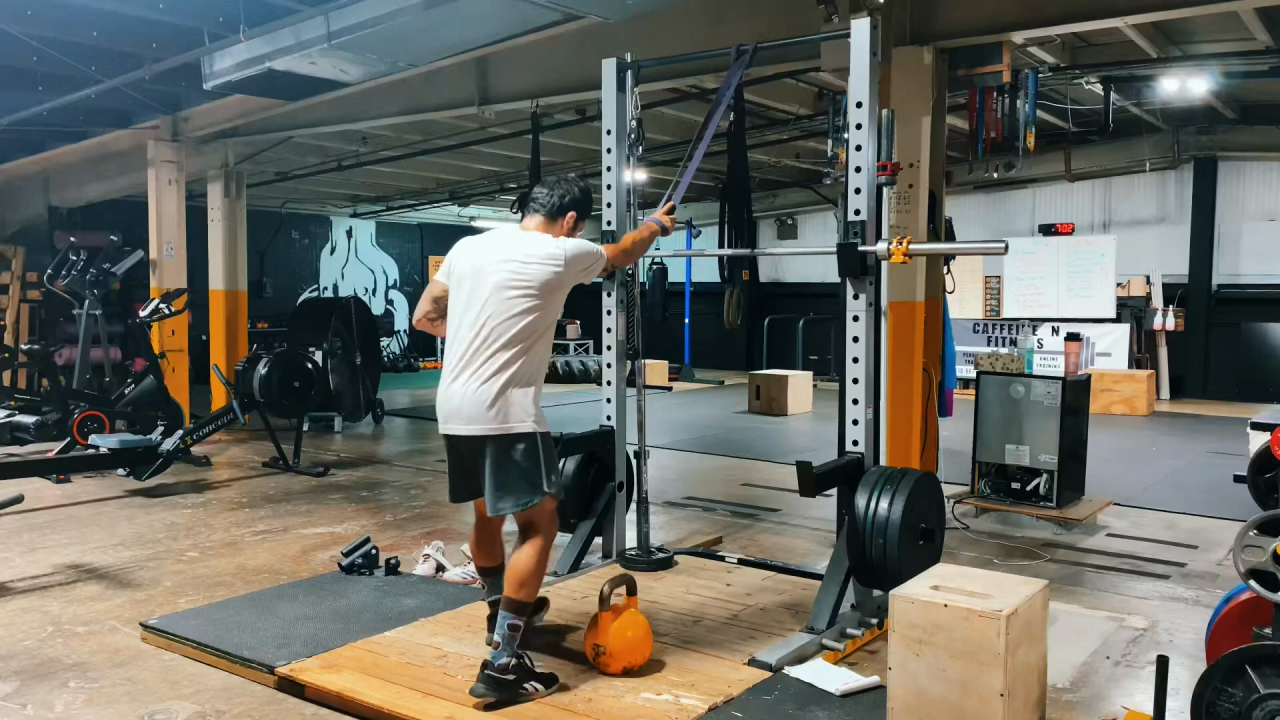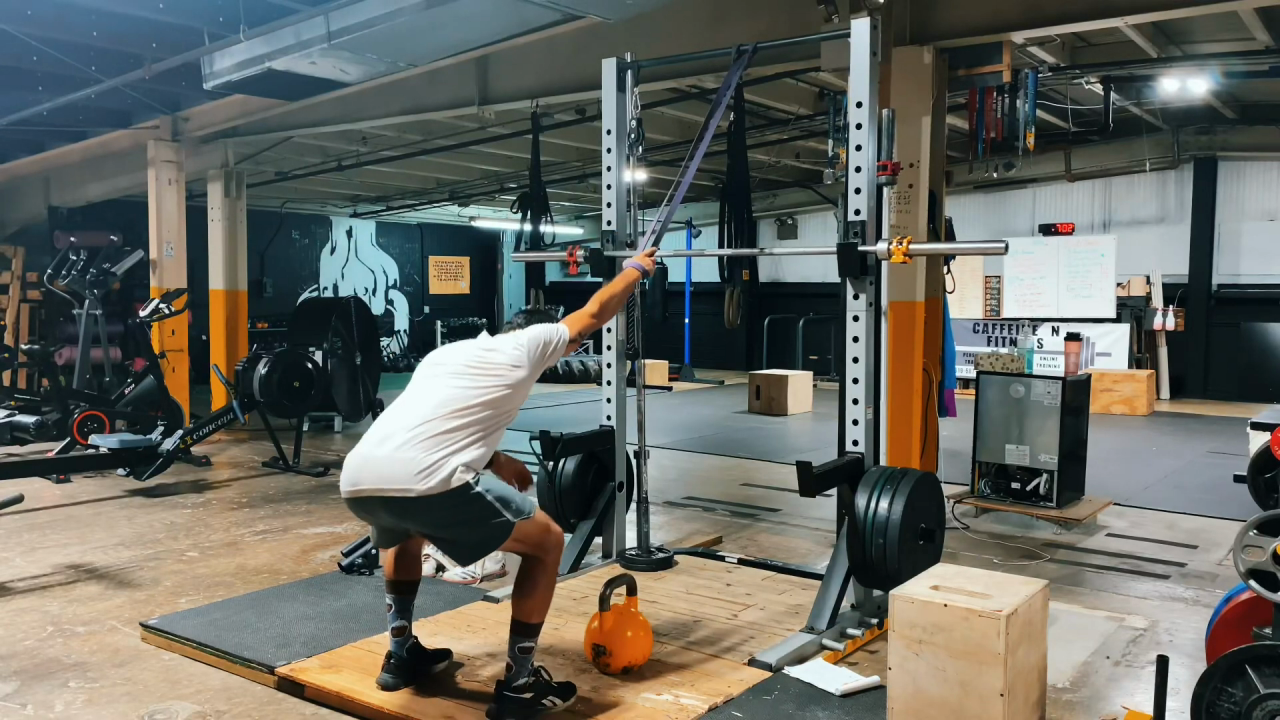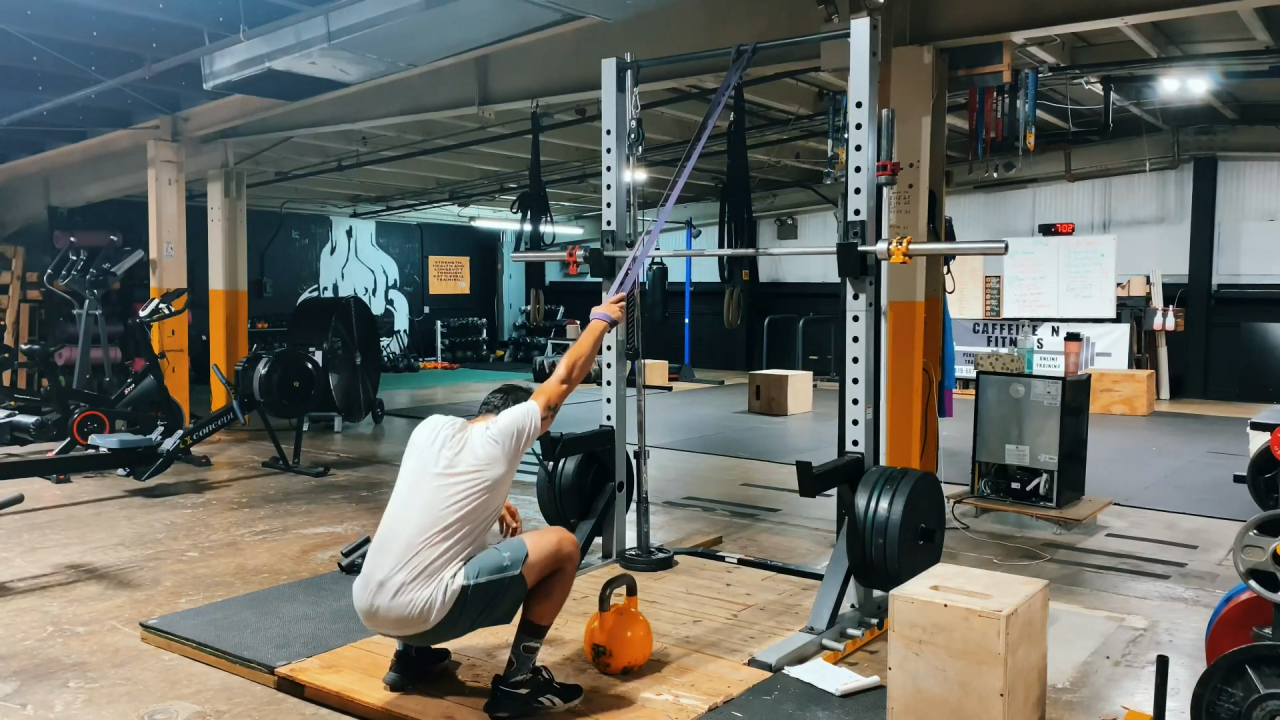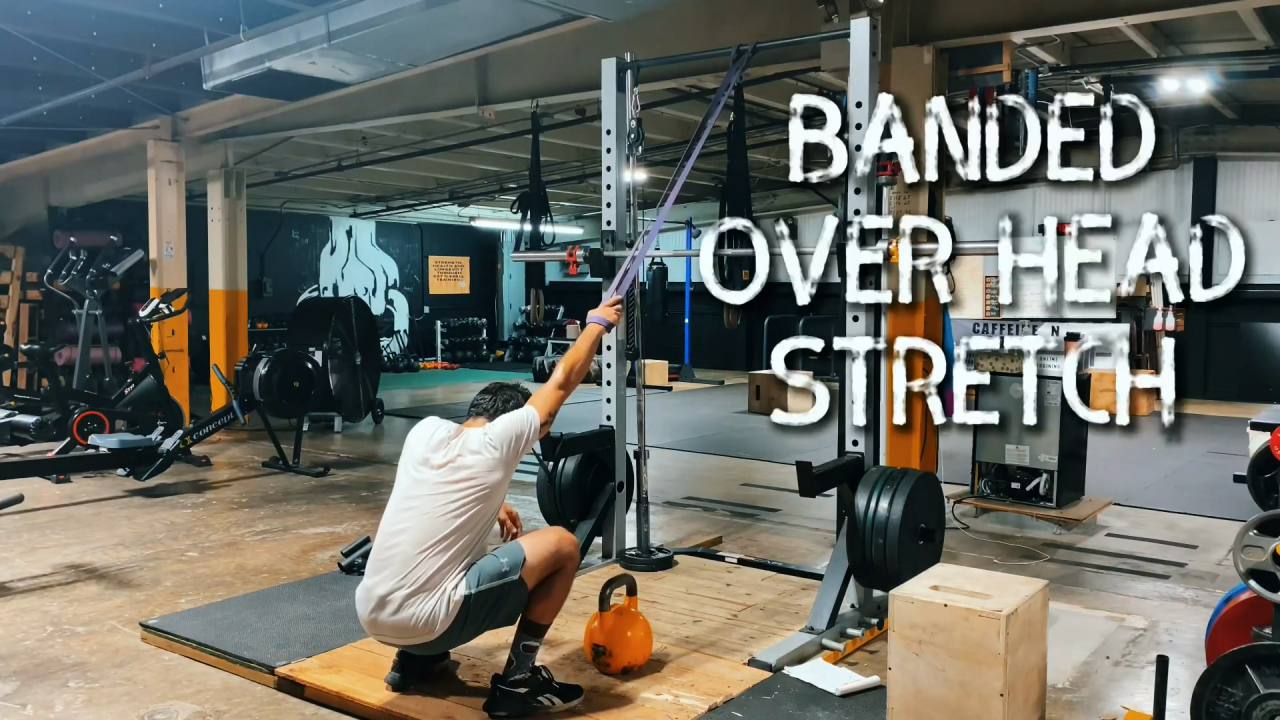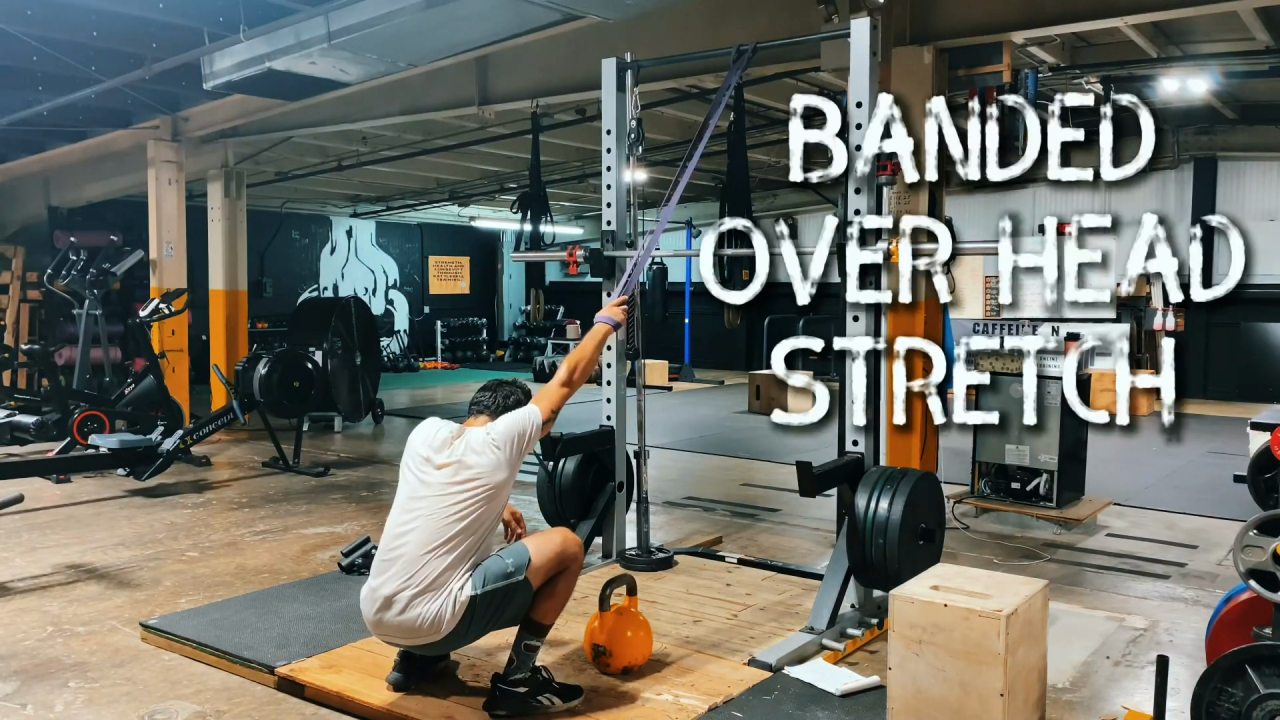
dt=1s
person 1, frame 1
left shoulder: (466, 247)
right shoulder: (559, 255)
left elbow: (423, 316)
right elbow: (620, 255)
right wrist: (656, 224)
left hip: (453, 407)
right hip: (505, 412)
left knee: (488, 516)
right knee: (538, 525)
left ankle: (506, 616)
right ankle: (502, 664)
person 1, frame 2
left shoulder: (447, 350)
right shoulder: (526, 345)
right elbow: (594, 312)
left wrist: (493, 461)
right wrist: (635, 268)
left hip: (357, 480)
right hip: (421, 481)
left knee: (409, 531)
right knee: (546, 542)
left ankle: (401, 654)
person 1, frame 3
left shoulder: (431, 428)
right shoulder: (500, 437)
right elbow: (564, 379)
right wrist: (602, 320)
left hip: (368, 605)
right hip: (422, 612)
right knee: (563, 546)
left ankle: (410, 657)
right ankle: (517, 684)
person 1, frame 4
left shoulder: (426, 430)
right shoulder: (497, 441)
right elbow: (560, 383)
right wrist: (597, 324)
left hip: (371, 615)
right hip: (426, 621)
right knee: (563, 545)
left ankle: (412, 660)
right ankle: (516, 683)
person 1, frame 5
left shoulder: (426, 432)
right shoulder: (500, 440)
right elbow: (566, 380)
right wrist: (606, 323)
left hip: (376, 616)
right hip: (431, 621)
right knee: (567, 545)
left ankle: (414, 658)
right ankle: (516, 683)
